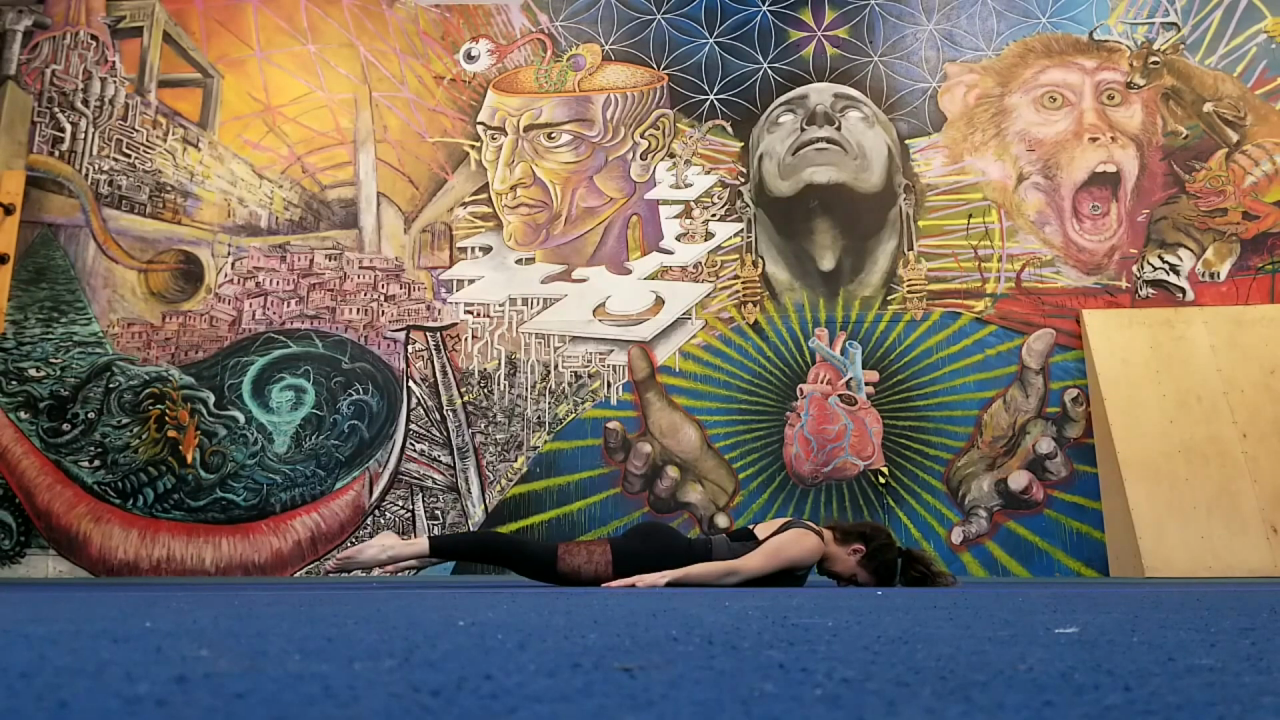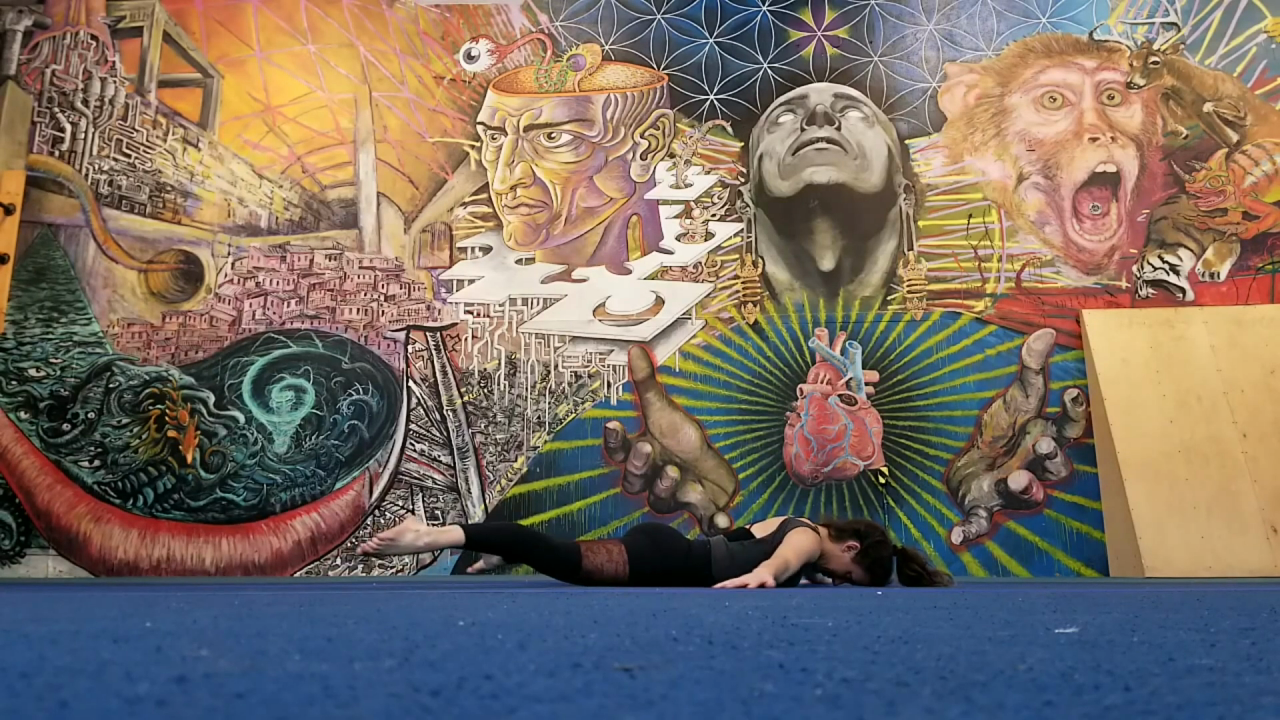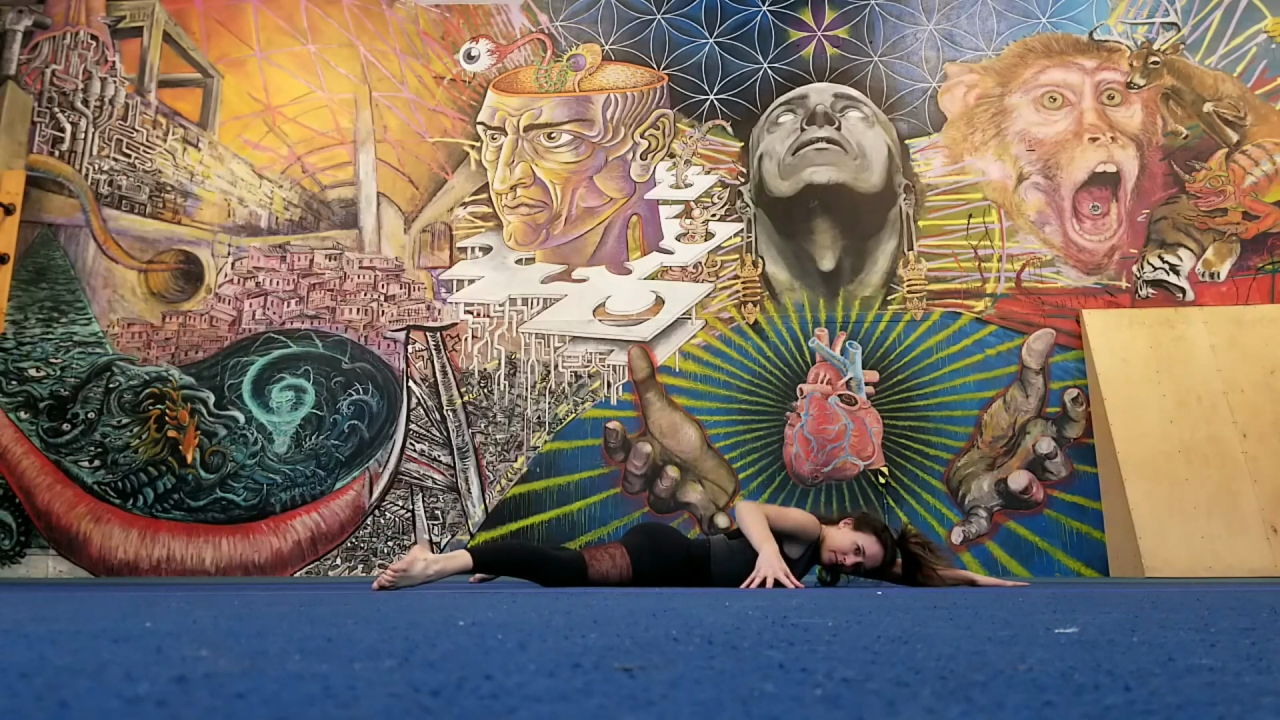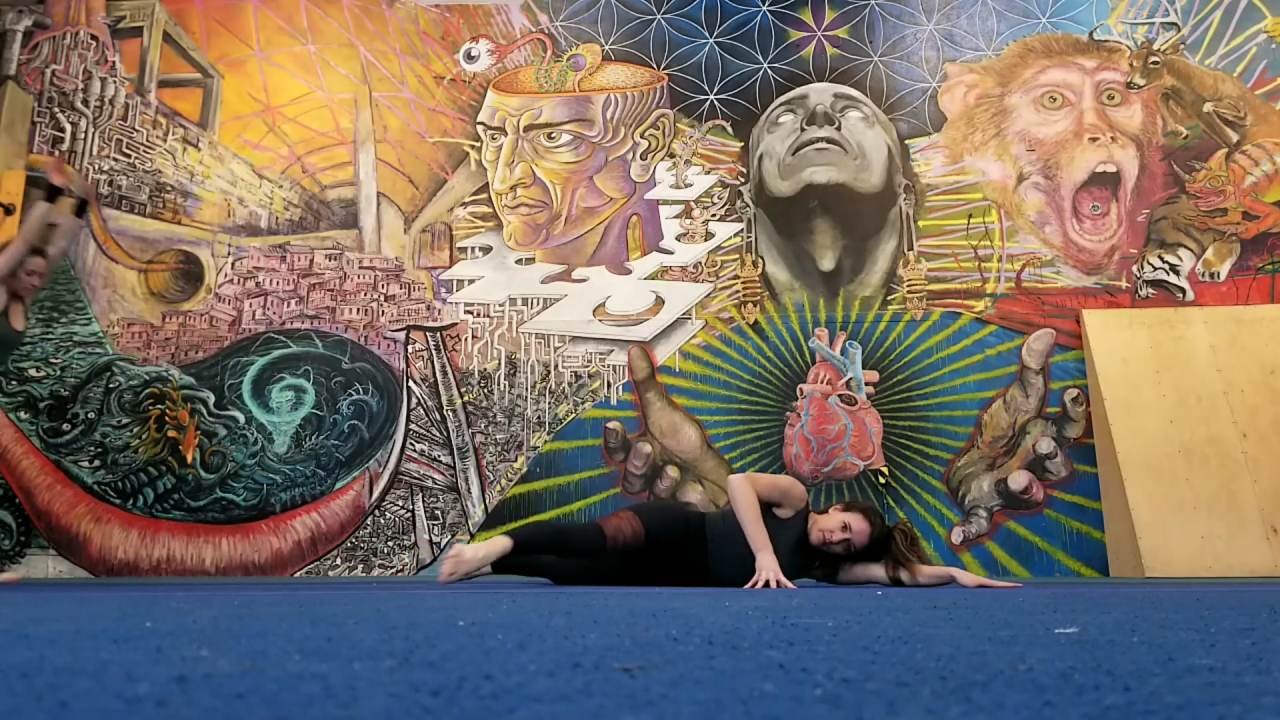
dt=0.5s
person 1, frame 1
left shoulder: (794, 528)
right shoulder: (809, 543)
right elbow: (739, 570)
right wrist: (668, 577)
left hip: (663, 547)
right hip: (657, 554)
right knee: (532, 559)
left ankle: (441, 550)
right ankle: (405, 549)
person 1, frame 2
left shoulder: (793, 523)
right shoulder: (811, 537)
right elbow: (781, 562)
left wrist: (810, 577)
right wrist: (761, 574)
left hip: (670, 553)
right hip: (664, 561)
right knee: (561, 559)
right ankle: (436, 535)
person 1, frame 3
left shoulder: (815, 564)
right shoulder: (807, 528)
left elbow: (909, 570)
right elbow: (745, 509)
left wrist: (968, 575)
right wrist: (767, 554)
left hip: (675, 575)
right hip: (665, 557)
right knee: (568, 567)
right ankle: (444, 563)
person 1, frame 4
left shoulder: (820, 564)
right shoulder: (793, 498)
left elbow: (896, 570)
right elbow: (738, 483)
left wrist: (961, 574)
right wrist: (765, 554)
left hip: (672, 573)
right hip: (671, 532)
right knee: (606, 537)
left ankle: (495, 560)
right ankle: (494, 546)
